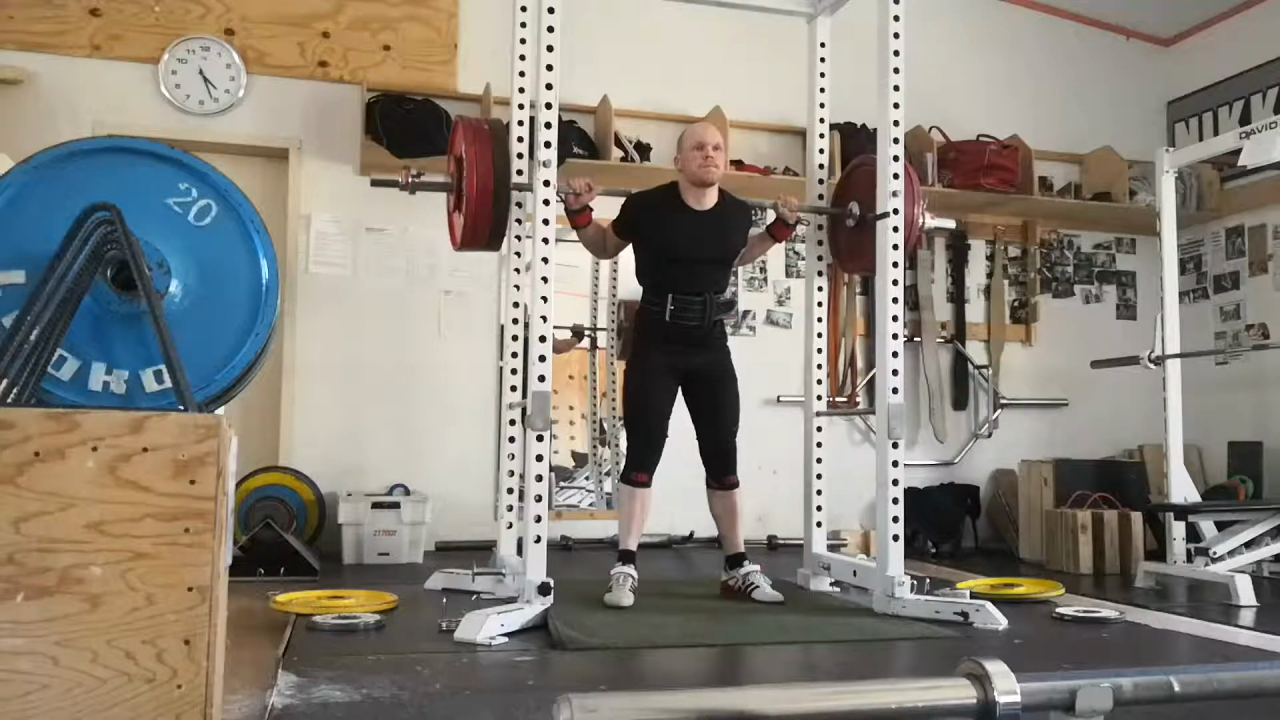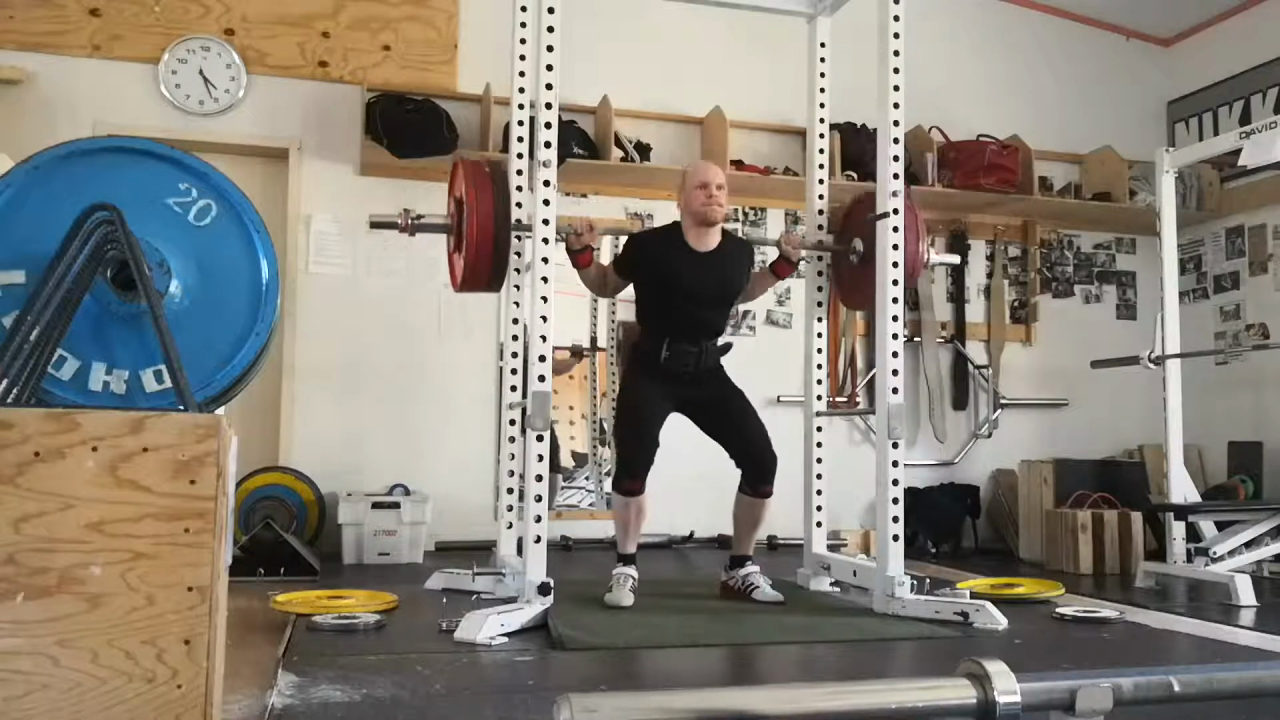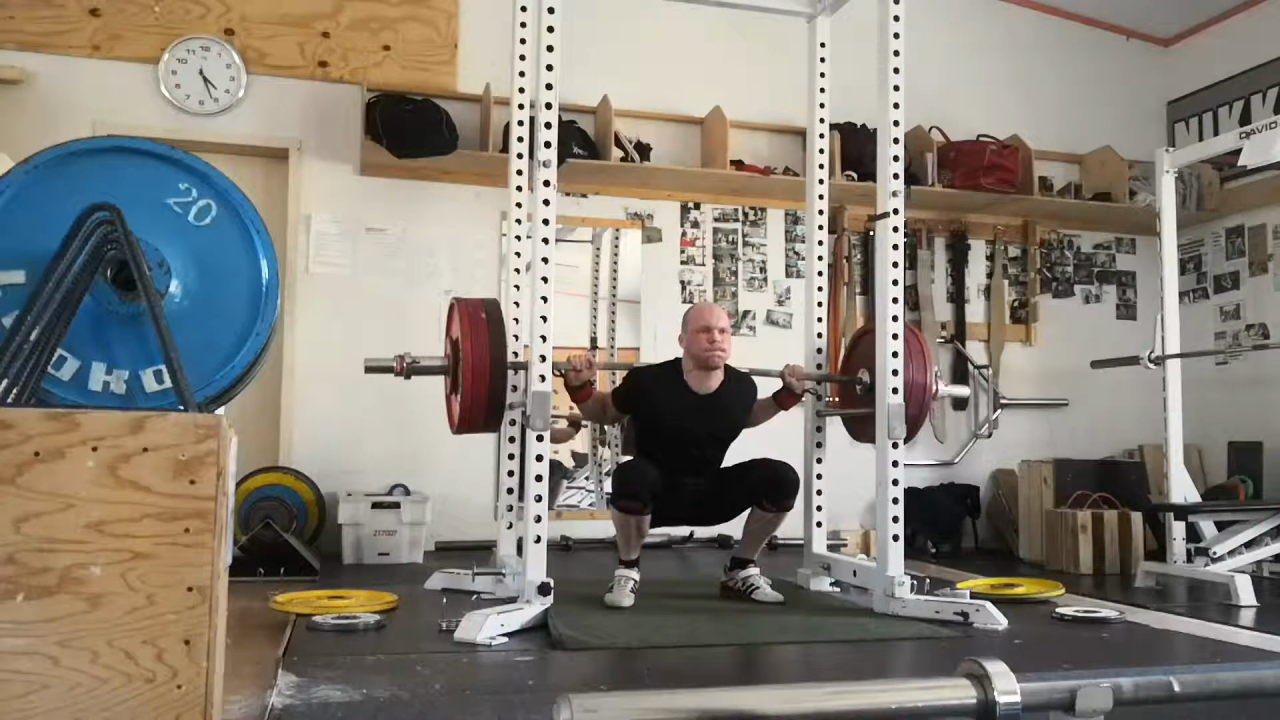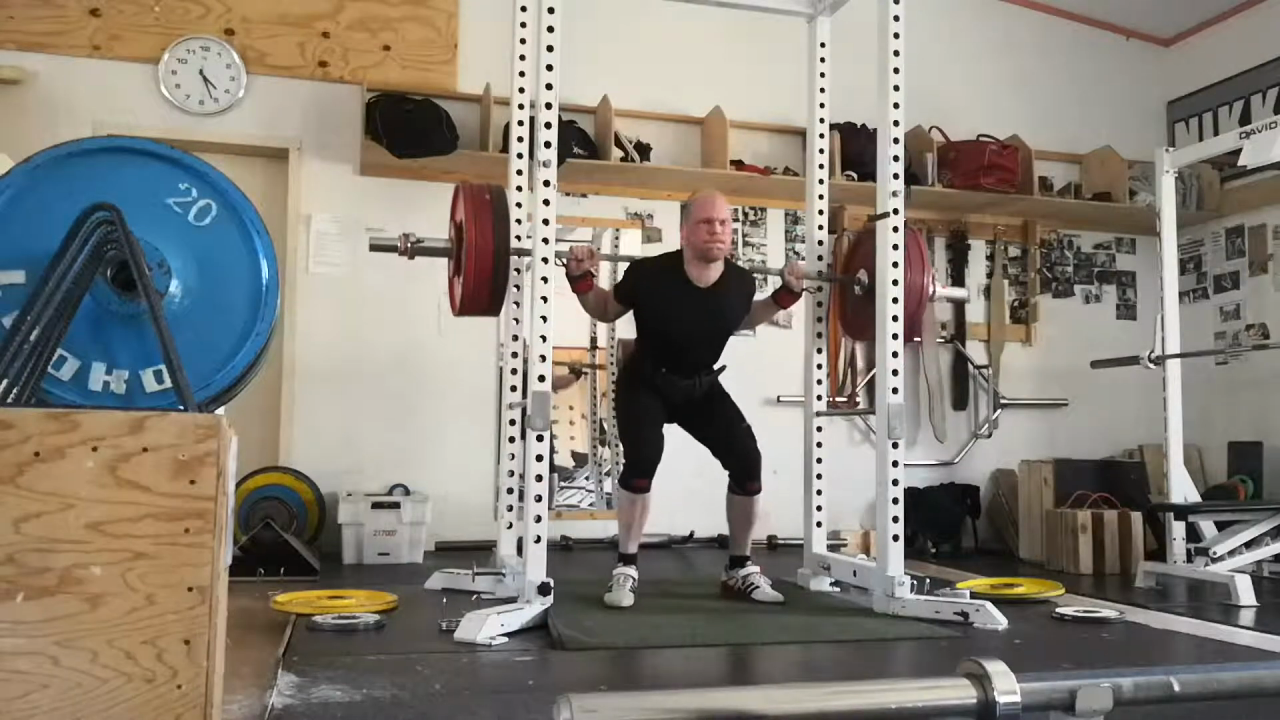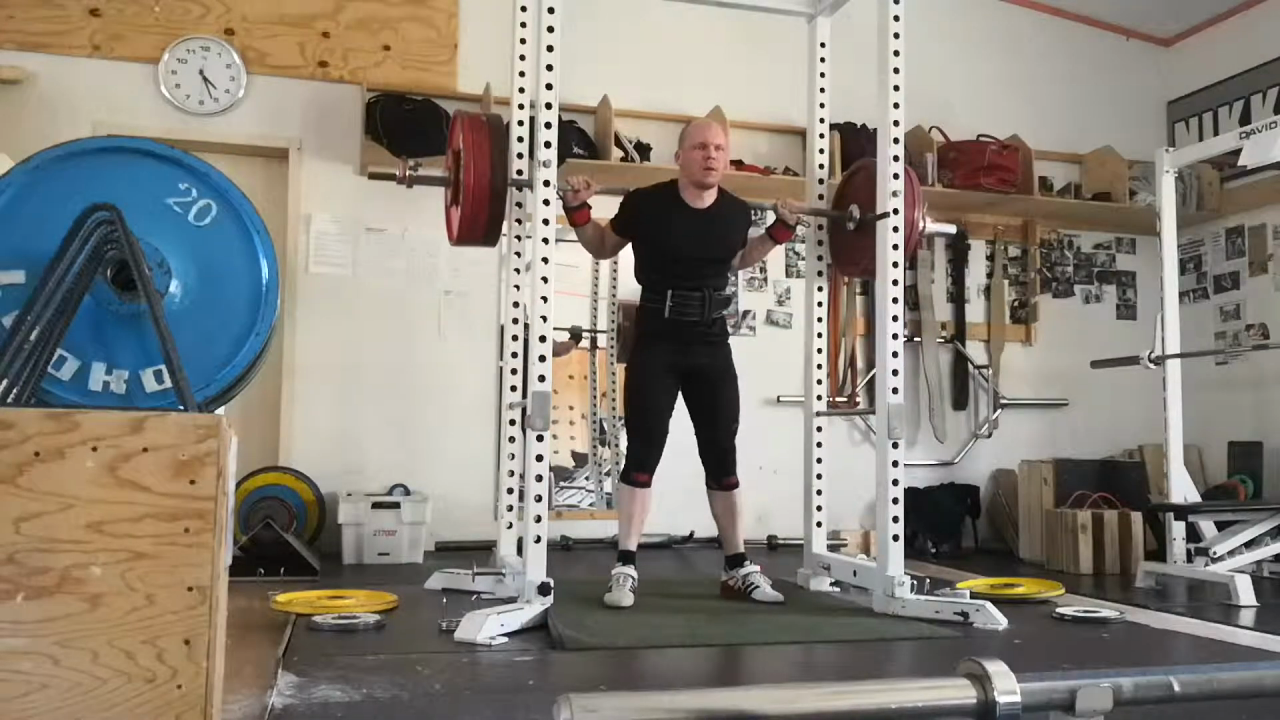
dt=1s
person 1, frame 1
left shoulder: (737, 212)
right shoulder: (646, 207)
right elbow: (605, 248)
left wrist: (781, 227)
right wrist: (579, 213)
left hip: (710, 342)
right hip: (656, 342)
left knee: (723, 457)
right knee: (643, 454)
left ankle: (737, 568)
right ankle: (625, 568)
person 1, frame 2
left shoulder: (739, 251)
right shoulder: (650, 246)
right elbow: (606, 286)
left wrist: (784, 265)
right wrist: (581, 253)
left hip: (707, 373)
right hip: (652, 371)
left knee: (761, 459)
right knee: (634, 461)
left ankle: (740, 569)
right ankle: (625, 570)
person 1, frame 3
left shoulder: (741, 388)
right shoulder: (650, 382)
right elbow: (604, 413)
left wrist: (788, 395)
right wrist: (580, 388)
left hip: (709, 491)
right hip: (653, 493)
left knee: (782, 479)
right knee: (633, 477)
left ankle: (739, 571)
right ankle: (628, 571)
person 1, frame 4
left shoulder: (740, 283)
right shoulder: (650, 275)
right elbow: (606, 311)
left wrist: (786, 295)
right wrist: (581, 280)
left hip: (702, 387)
right hip: (645, 384)
left knee: (747, 459)
right knee: (643, 459)
left ankle: (739, 570)
right ankle: (626, 569)
person 1, frame 5
left shoulder: (737, 212)
right shoulder: (646, 203)
right elbow: (603, 248)
left wrist: (781, 230)
right wrist: (577, 211)
left hip: (712, 341)
right hip: (656, 339)
left knee: (722, 455)
right knee: (644, 452)
left ankle: (738, 569)
right ankle: (625, 568)
